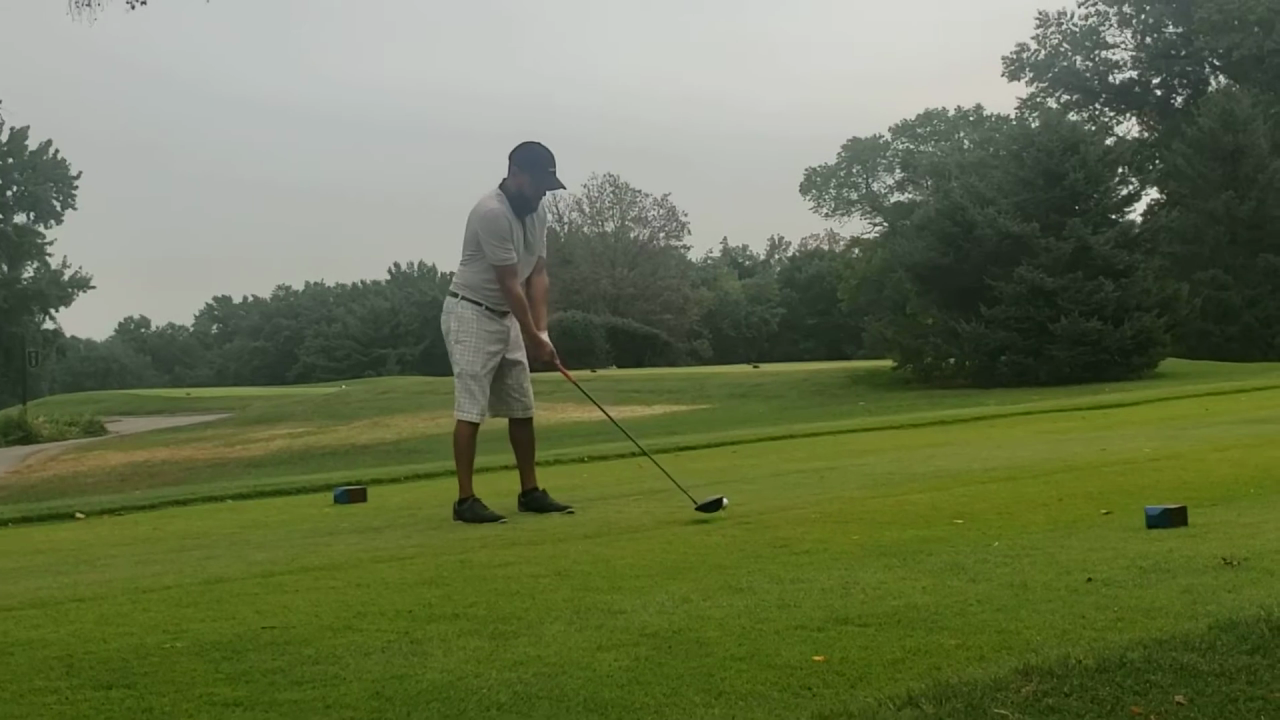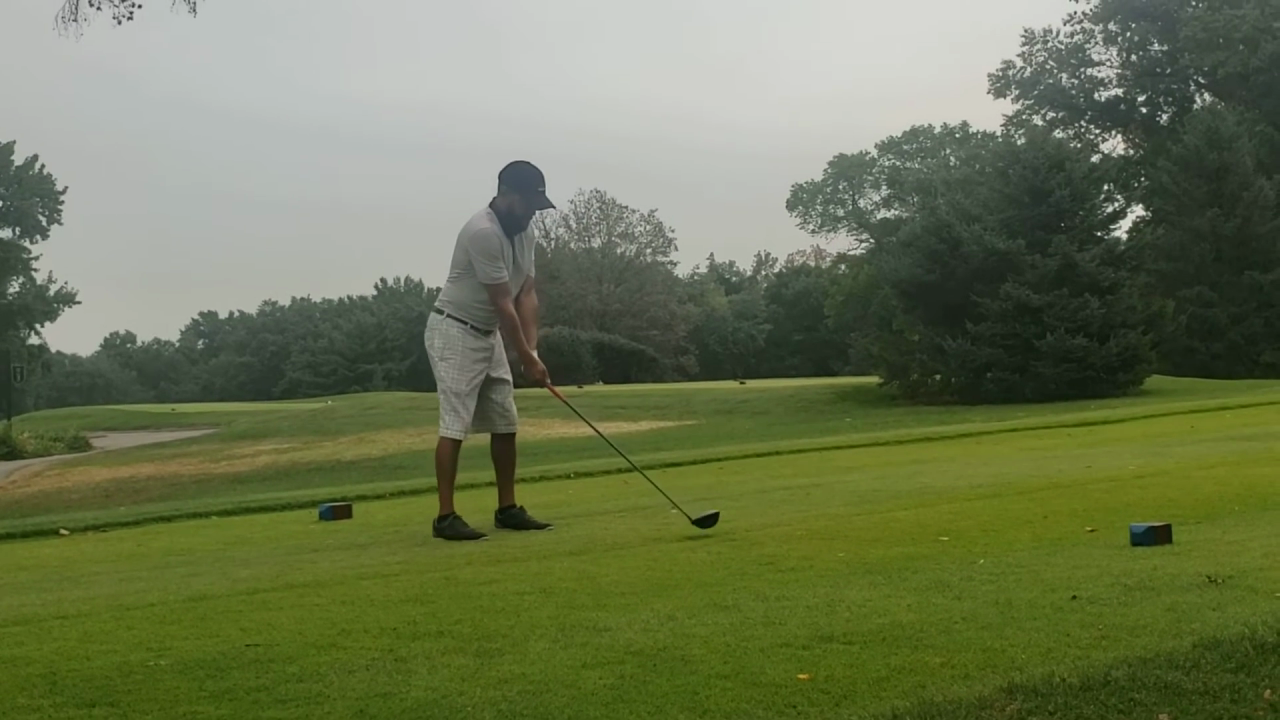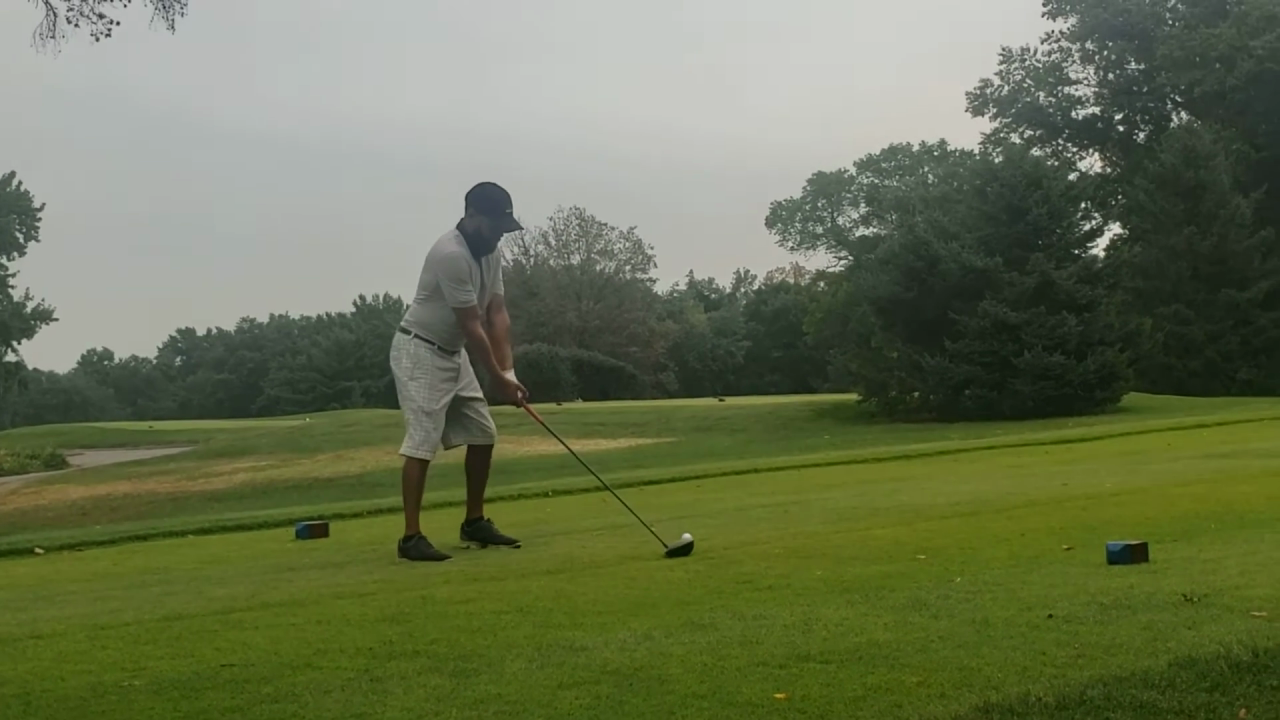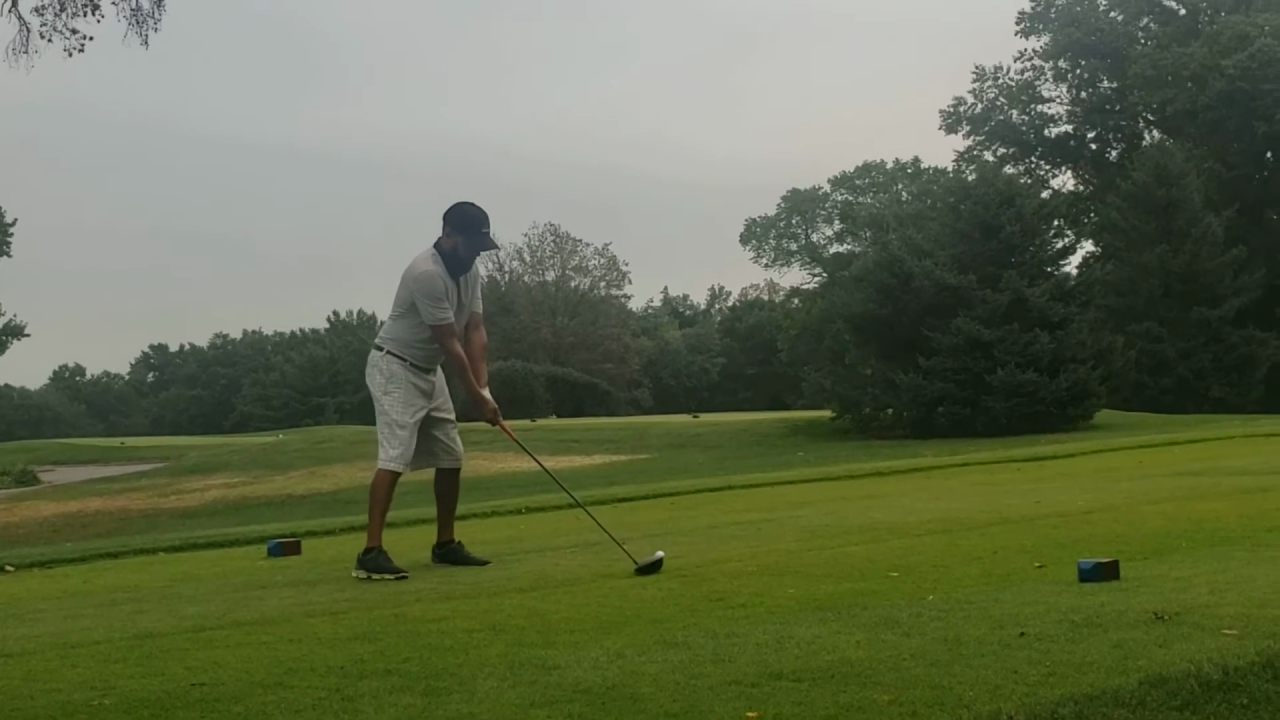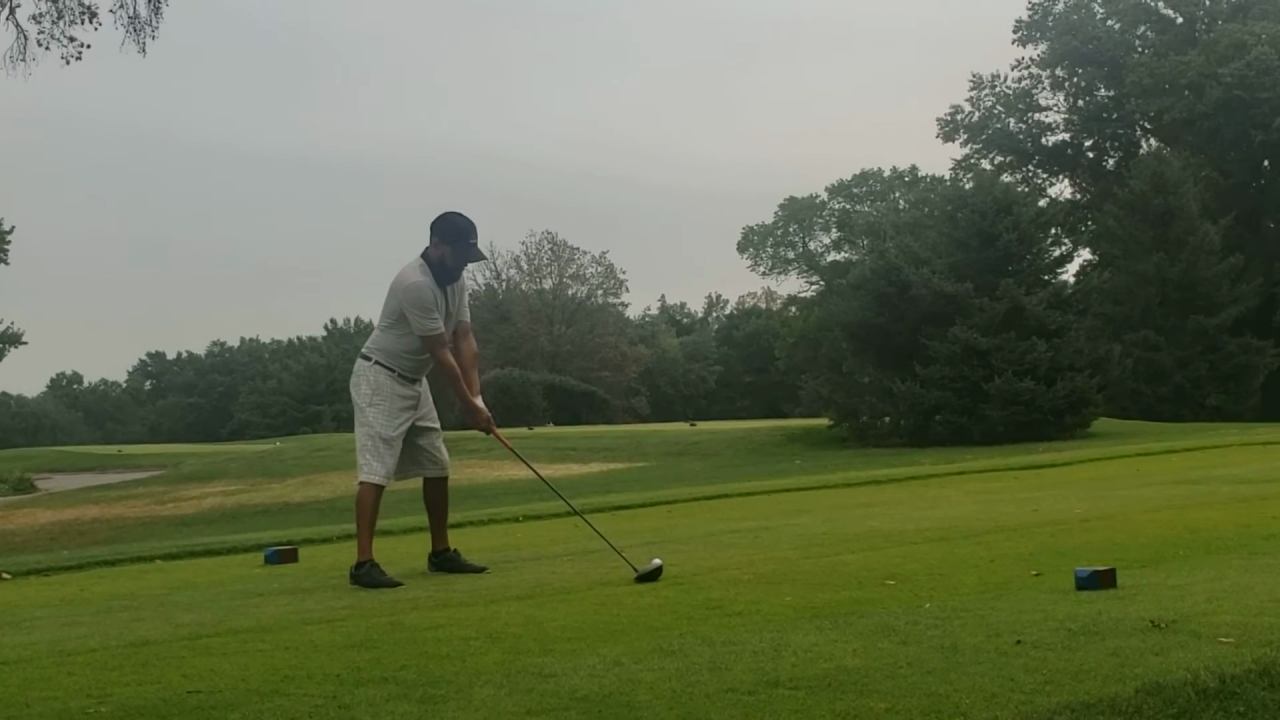
dt=1s
person 1, frame 1
left shoulder: (536, 212)
right shoulder: (491, 213)
left elbow: (537, 275)
right elbow: (510, 284)
left wrist: (542, 331)
right wrist: (534, 339)
left hip: (505, 317)
right hip: (470, 314)
left knee: (521, 407)
right knee: (472, 407)
left ankle: (530, 491)
right ankle: (465, 500)
person 1, frame 2
left shoulder: (524, 232)
right shoulder: (482, 232)
left elbow: (526, 294)
right elbow: (502, 303)
left wrist: (532, 350)
right wrist: (527, 358)
left hip: (488, 334)
right hip: (454, 331)
left knee: (505, 423)
right knee: (457, 424)
left ankle: (507, 509)
right ankle: (445, 517)
person 1, frame 3
left shoulder: (490, 252)
right shoulder: (450, 255)
left elbow: (496, 314)
right elbow: (471, 326)
left wrist: (509, 371)
right wrist: (499, 380)
left hip: (453, 353)
right hip: (420, 352)
left knee: (482, 434)
right knee: (421, 443)
left ankle: (474, 522)
right ankle: (411, 537)
person 1, frame 4
left shoulder: (469, 271)
right shoulder: (427, 273)
left elbow: (475, 332)
right elbow: (450, 343)
left wrist: (485, 388)
right wrist: (477, 397)
left hip: (428, 371)
right hip: (395, 368)
left knee: (450, 457)
right knee: (395, 457)
left ankle: (445, 544)
right ankle: (371, 551)
person 1, frame 5
left shoulder: (455, 280)
right shoulder: (415, 284)
left elbow: (464, 341)
right elbow: (440, 353)
left wrist: (477, 397)
right wrist: (469, 407)
left hip: (413, 381)
right hip: (380, 379)
left knee: (436, 466)
right knee: (377, 470)
left ankle: (441, 552)
right ankle: (363, 563)
